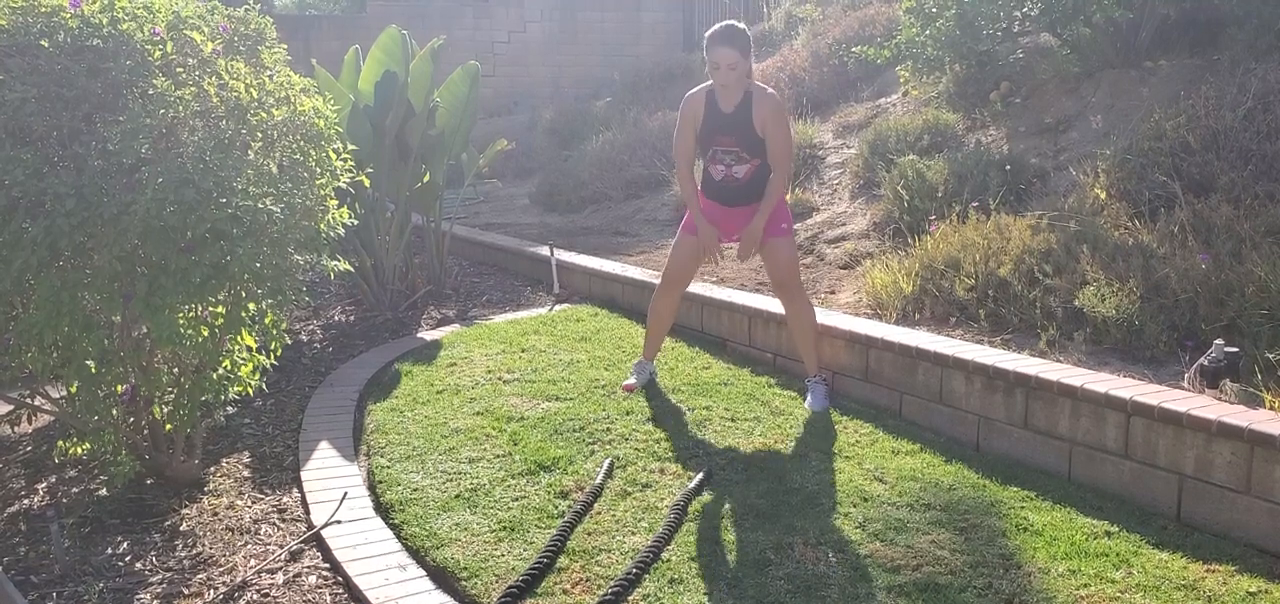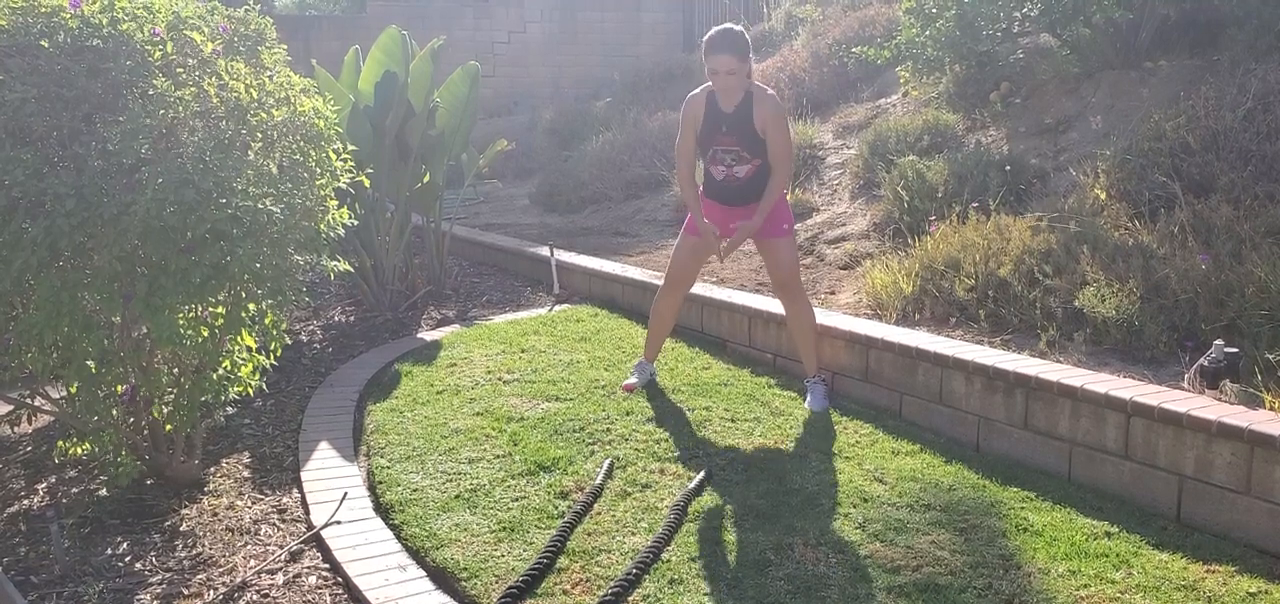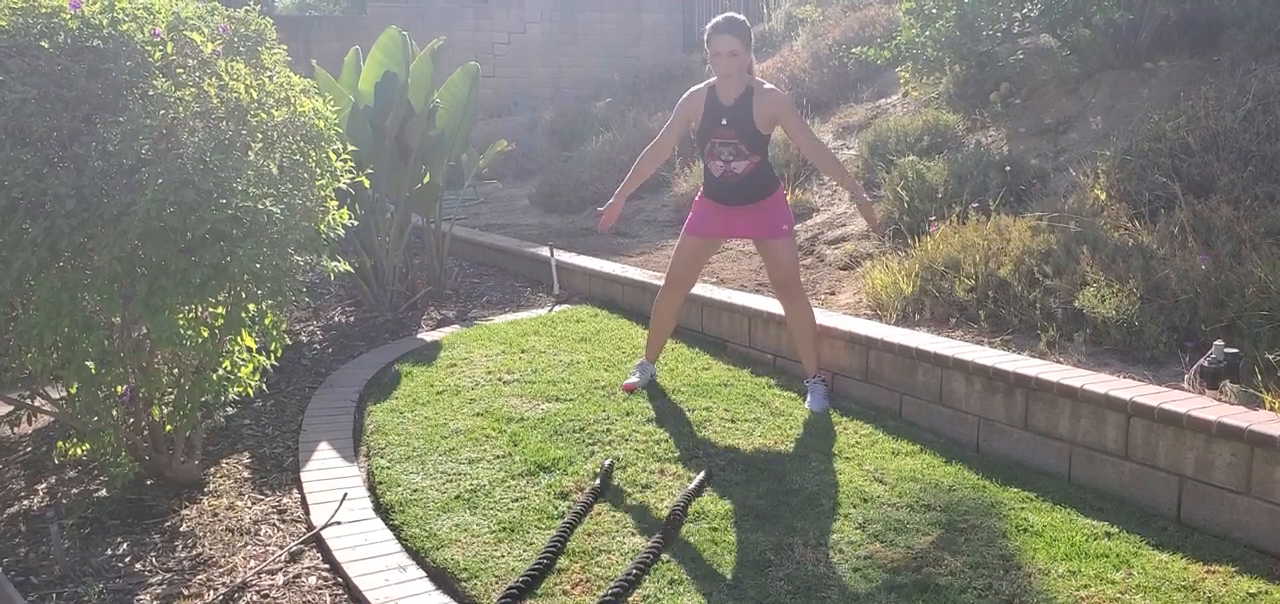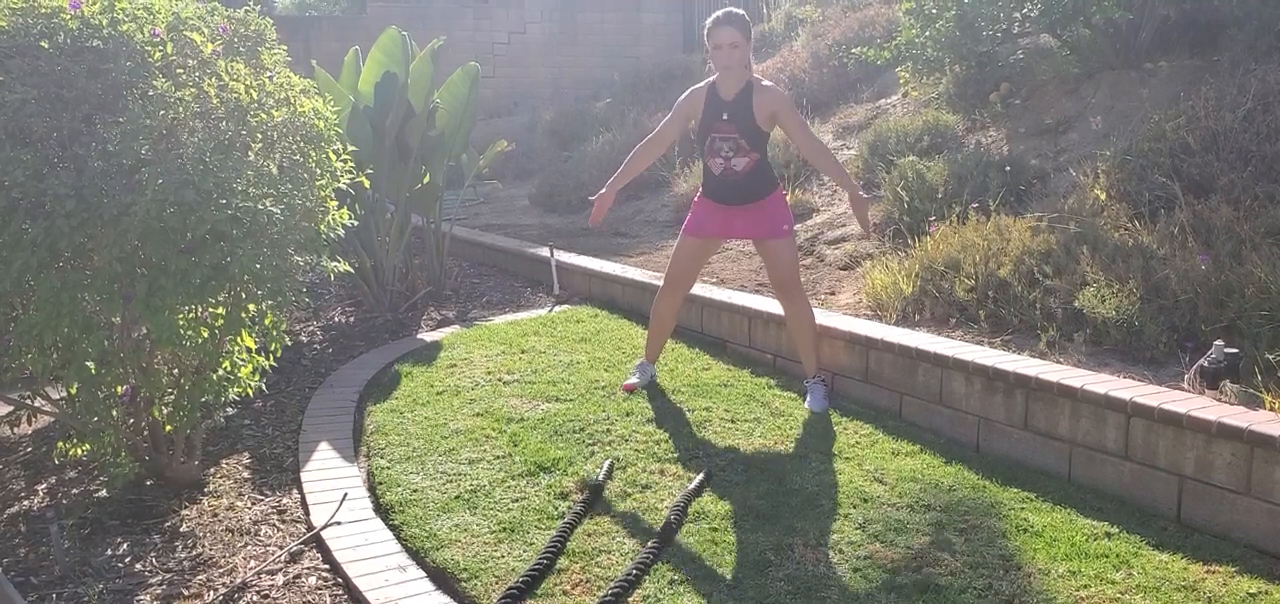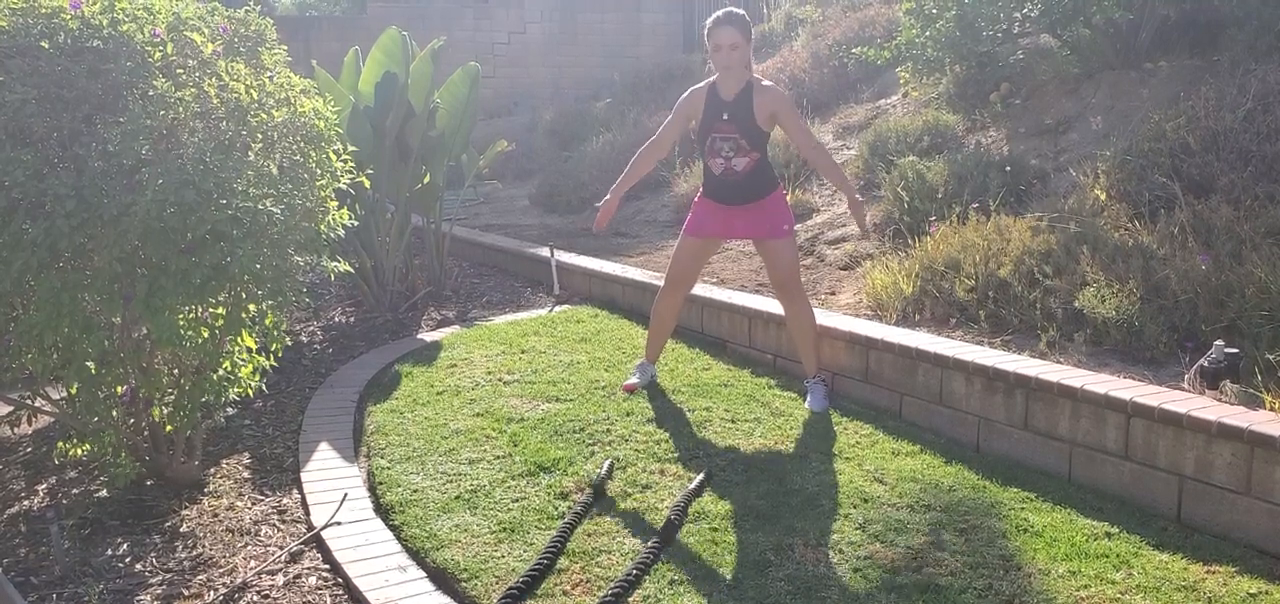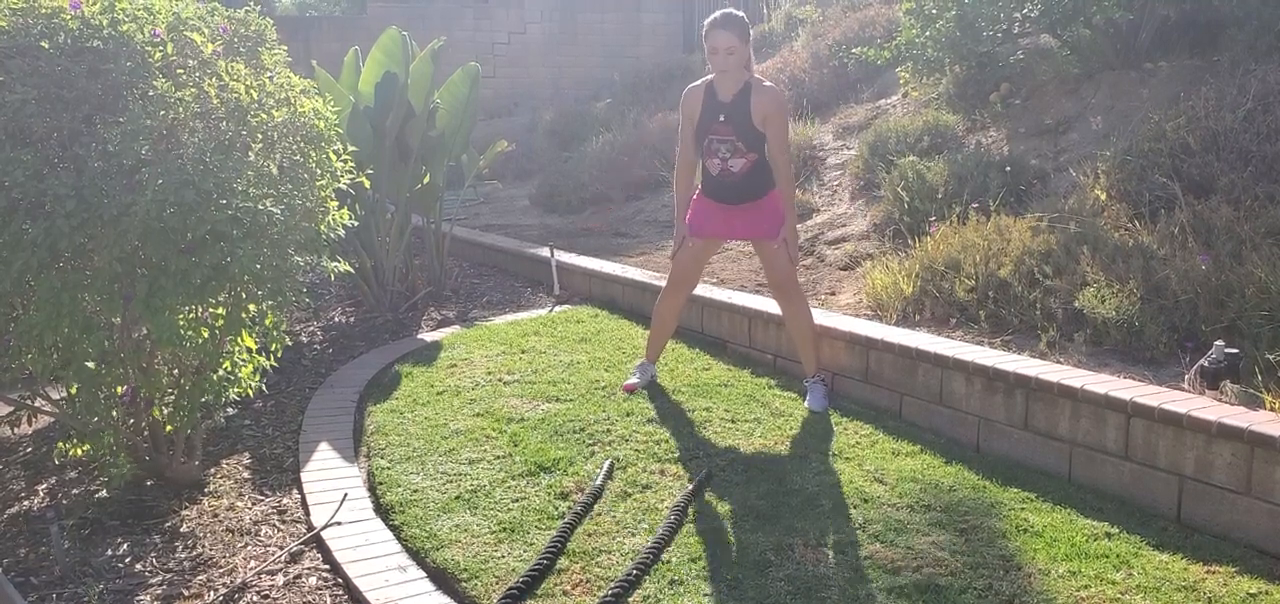
dt=0.3s
person 1, frame 1
left shoulder: (768, 104)
right shoulder: (694, 103)
left elbow: (782, 170)
right elbow: (683, 168)
left wrist: (756, 228)
right wrist: (702, 225)
left hip: (762, 207)
right hip: (711, 205)
left knee: (789, 288)
right knee: (670, 284)
left ankle: (815, 378)
right ankle: (645, 363)
person 1, frame 2
left shoulder: (767, 104)
right shoulder: (695, 104)
left elbow: (782, 170)
right elbow: (684, 171)
left wrist: (754, 223)
right wrist: (702, 223)
left hip: (763, 206)
right hip: (713, 205)
left knee: (790, 288)
right knee: (673, 284)
left ankle: (814, 379)
right ankle: (646, 364)
person 1, frame 3
left shoulder: (769, 99)
right shoulder: (696, 99)
left elbow: (813, 148)
right elbow: (659, 149)
left wrist: (857, 193)
right wrist: (620, 196)
left hip: (764, 204)
right hip: (712, 205)
left knee: (789, 289)
right knee: (673, 285)
left ankle: (815, 379)
right ankle: (647, 364)
person 1, frame 4
left shoulder: (768, 96)
right shoulder: (696, 97)
left elbow: (811, 146)
right elbow: (655, 144)
left wrist: (853, 191)
right wrist: (611, 189)
left hip: (763, 204)
right hip: (711, 205)
left knee: (789, 290)
right knee: (672, 286)
left ankle: (814, 380)
right ankle: (647, 366)
person 1, frame 5
left shoulder: (769, 97)
right shoulder: (695, 98)
left elbow: (811, 148)
right elbow: (656, 147)
left wrist: (850, 194)
right wrist: (614, 195)
left hip: (763, 205)
right hip: (712, 204)
left knee: (789, 290)
right knee: (673, 286)
left ankle: (815, 379)
right ankle: (647, 365)
person 1, frame 6
left shoulder: (767, 97)
right shoulder: (694, 97)
left elbow: (782, 162)
right elbow: (685, 161)
left wrist: (789, 221)
right wrist: (680, 220)
left hip: (761, 205)
right hip: (710, 205)
left knee: (787, 290)
right knee: (675, 286)
left ankle: (814, 379)
right ankle: (648, 365)
